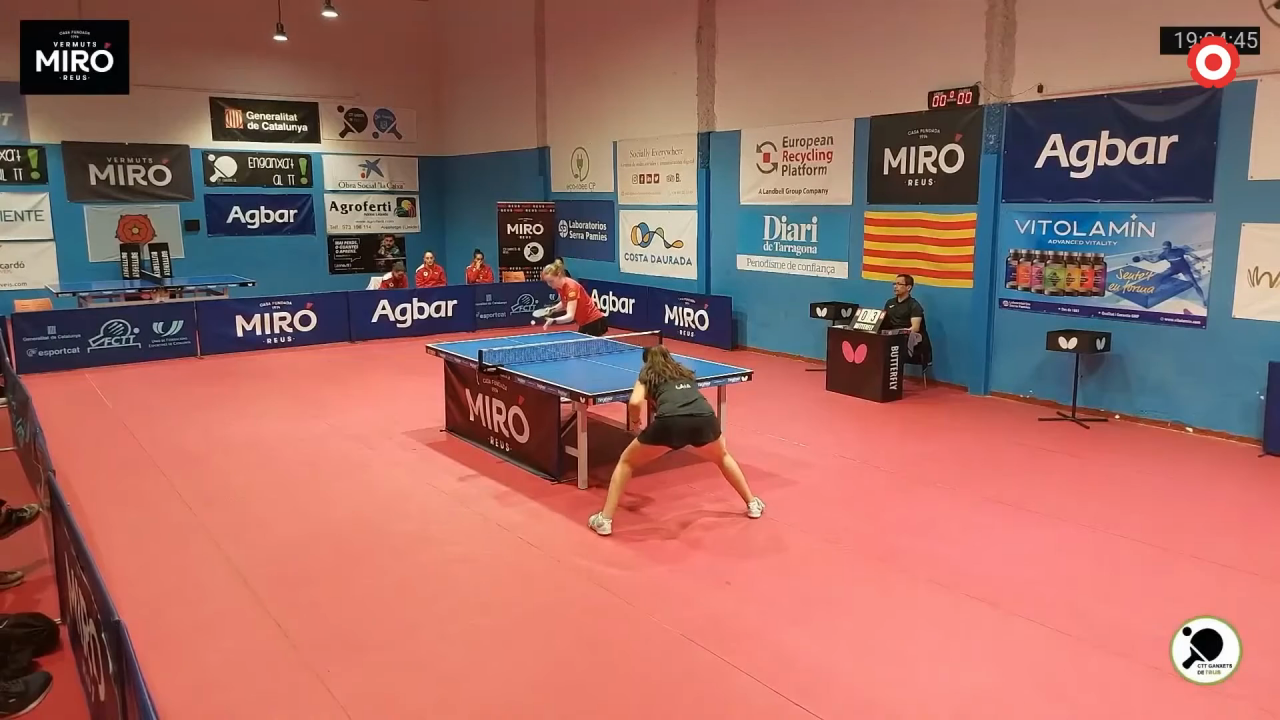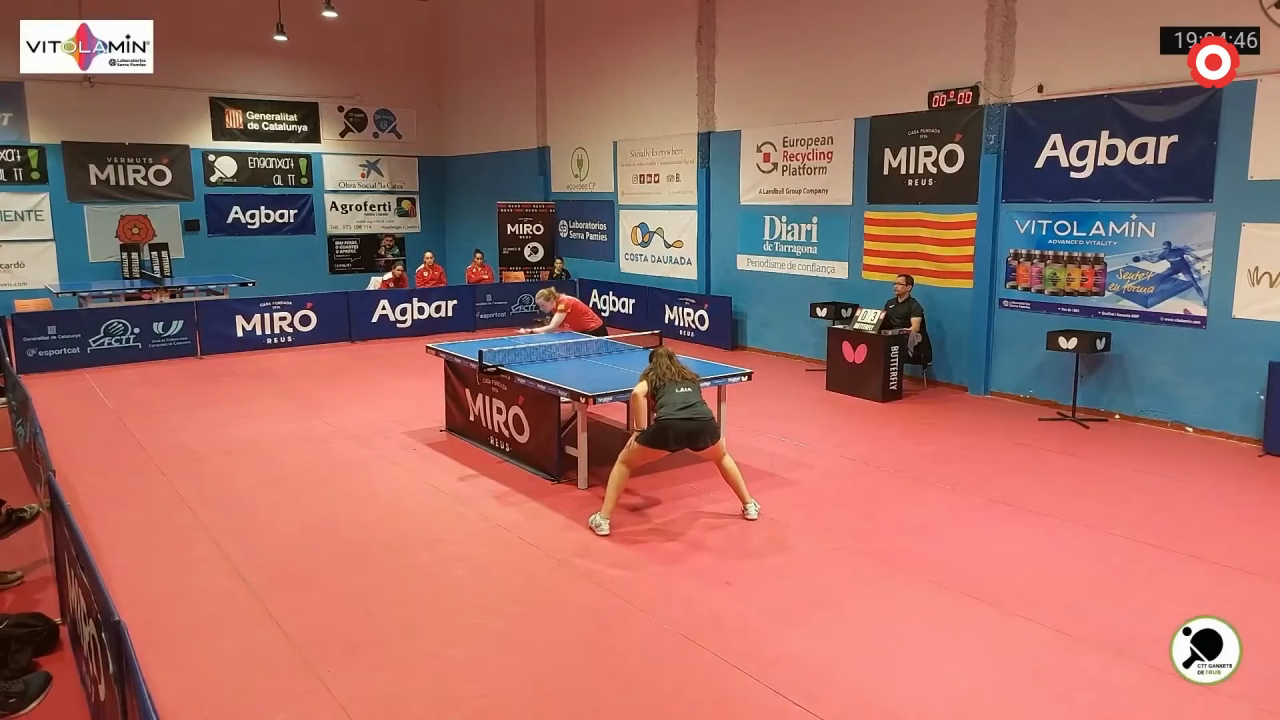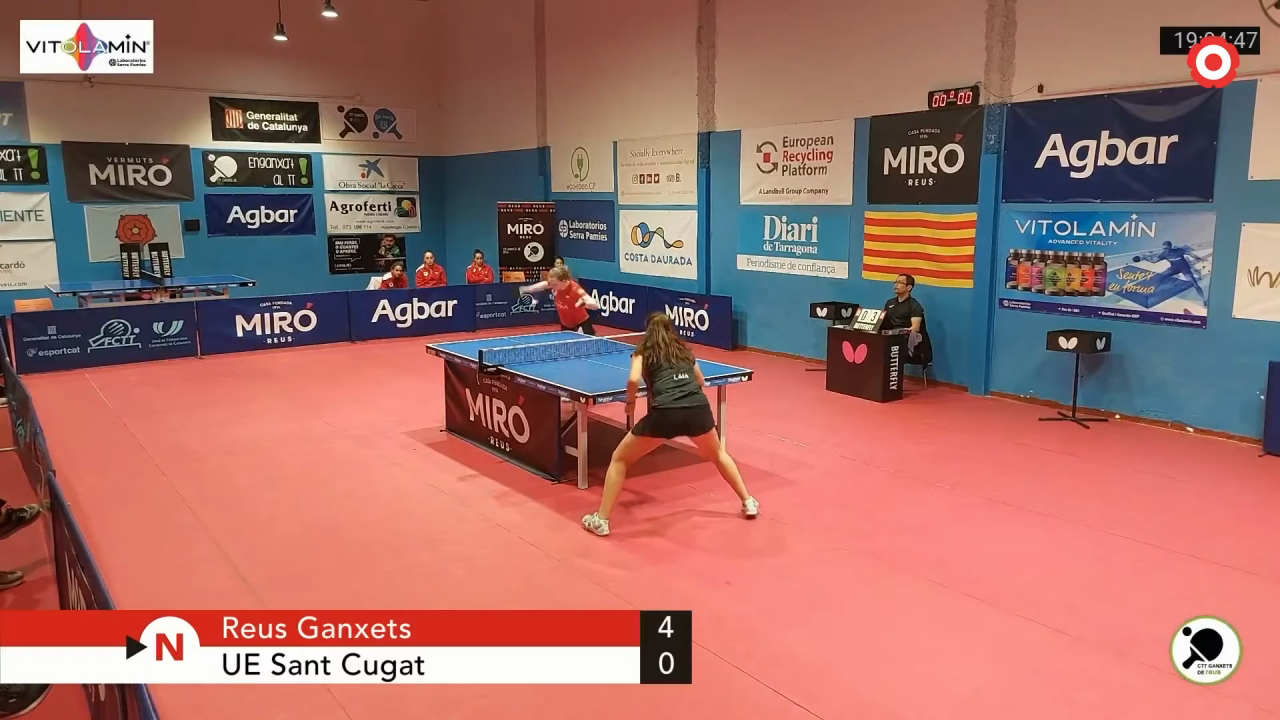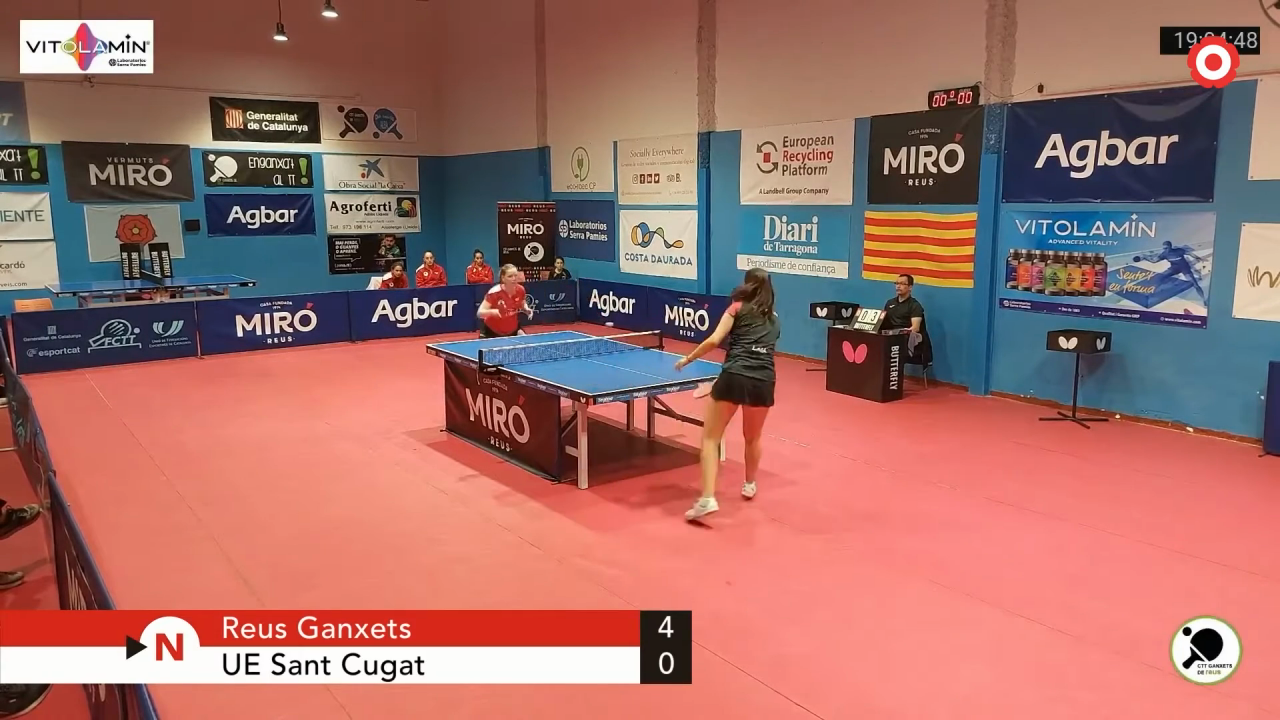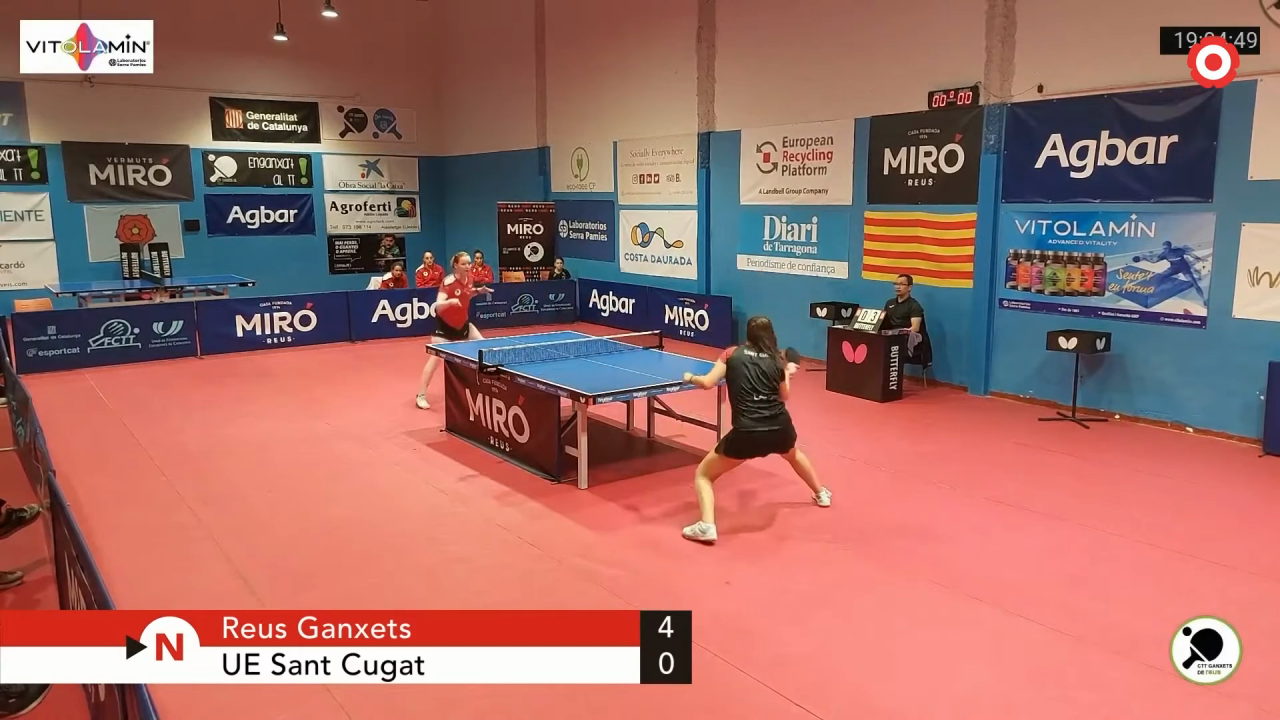
dt=1s
person 1, frame 1
left shoulder: (648, 375)
right shoulder: (685, 373)
left elbow: (634, 403)
left wrist: (635, 421)
left hip: (670, 421)
right hip: (704, 418)
left knee: (627, 462)
right knee: (722, 457)
left ankle: (605, 519)
right ankle: (752, 504)
person 1, frame 2
left shoulder: (651, 376)
right shoulder: (691, 377)
left elbow: (637, 393)
left wrist: (640, 430)
left hip: (669, 425)
right hip: (703, 423)
left knee: (624, 462)
right knee: (722, 457)
left ankle: (603, 520)
right ankle: (749, 506)
person 1, frame 3
left shoulder: (644, 351)
right shoulder: (683, 350)
left elbow: (633, 380)
right elbow: (701, 381)
left wrist: (630, 402)
left hip: (665, 412)
right hip: (699, 408)
left knee: (620, 459)
right knee: (717, 453)
left ankle: (601, 520)
right ankle: (748, 503)
person 1, frame 4
left shoulder: (738, 308)
right shoulder: (774, 319)
left elbow: (714, 341)
left wrist: (687, 359)
left hip: (734, 377)
right hip: (764, 381)
left knee: (709, 440)
right knee: (753, 437)
left ankle: (707, 498)
right ankle: (750, 484)
person 1, frame 5
left shoulder: (732, 353)
right shoulder: (777, 361)
left elbow: (708, 382)
left wrist: (690, 378)
left hip: (747, 433)
right hip: (780, 429)
left knee: (703, 474)
right knee: (793, 455)
left ankle: (707, 525)
right ankle: (821, 493)
